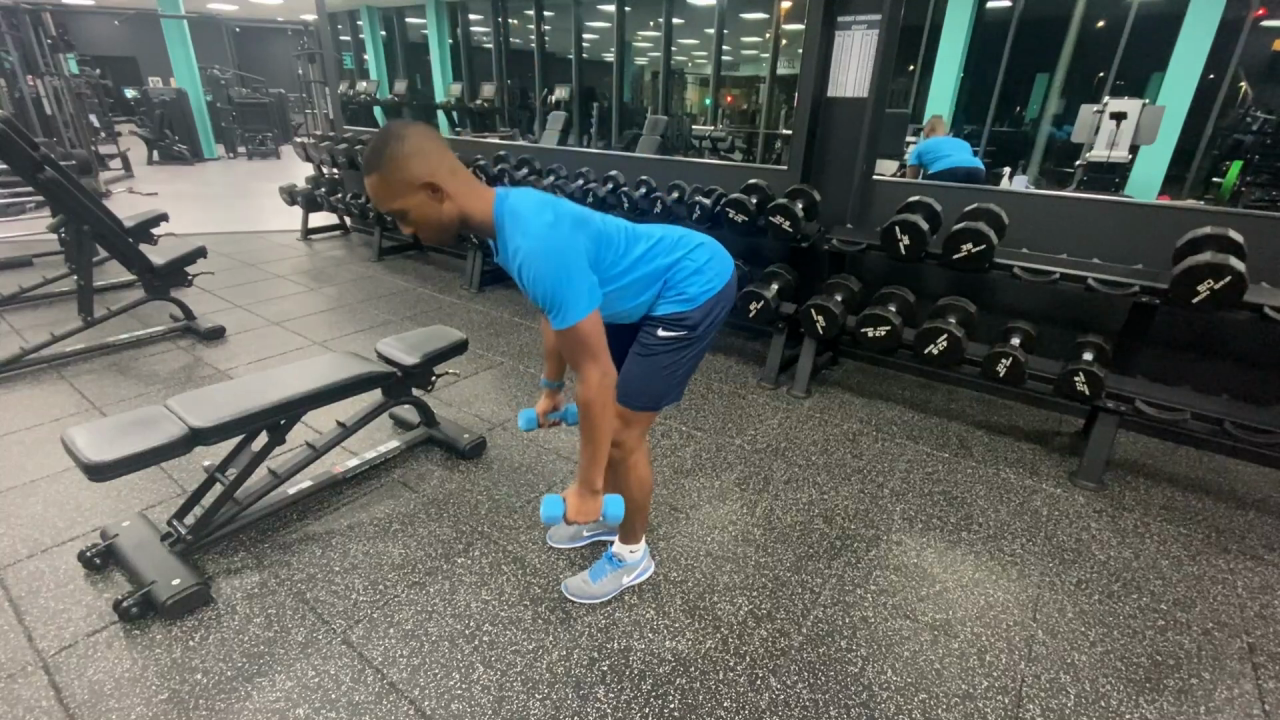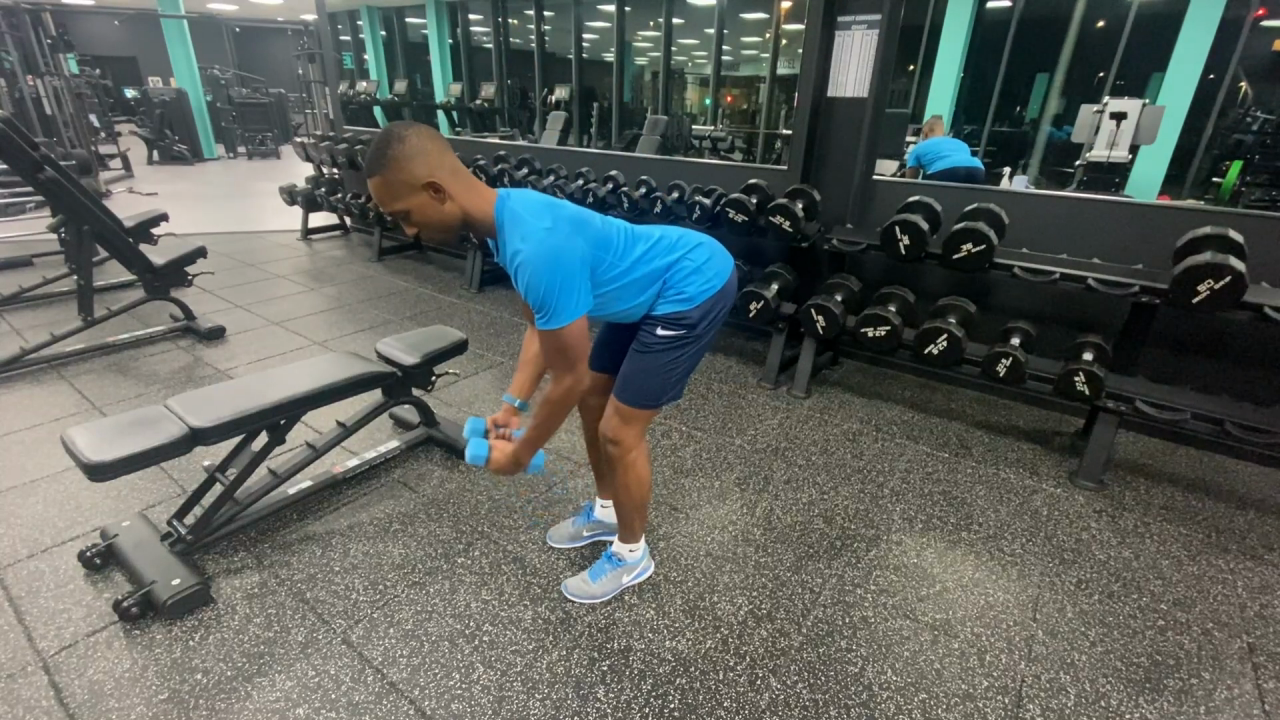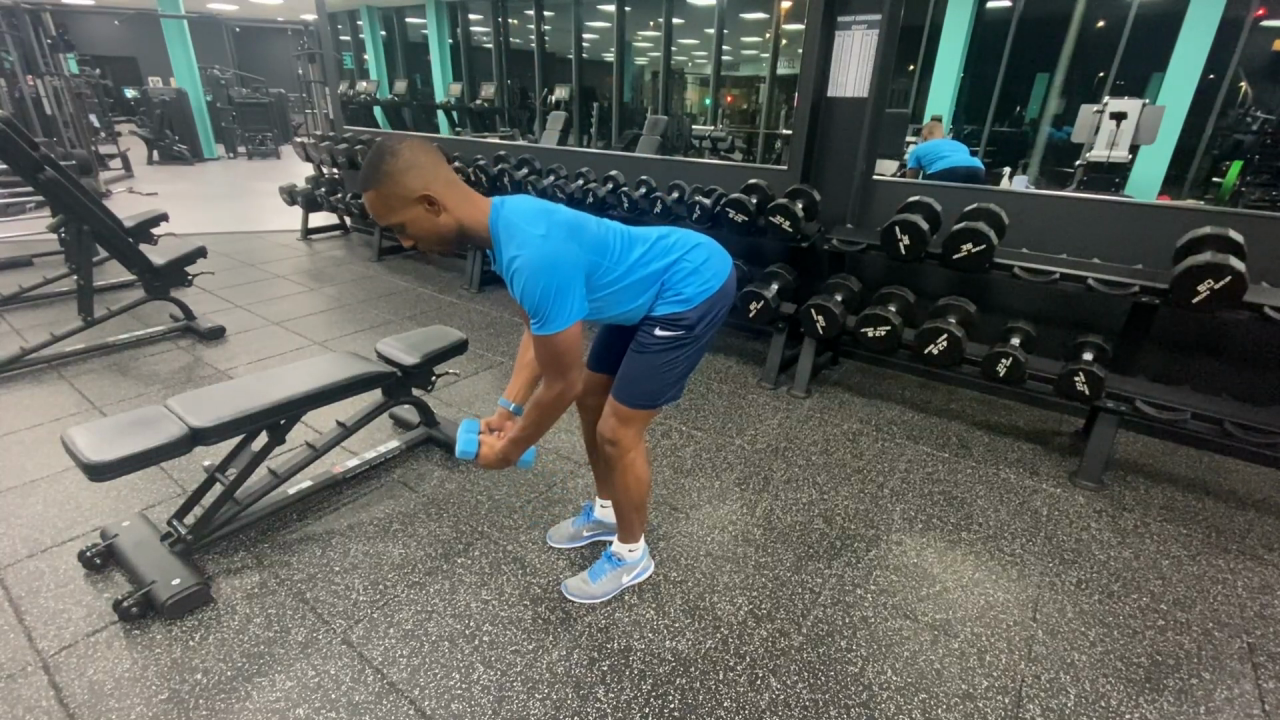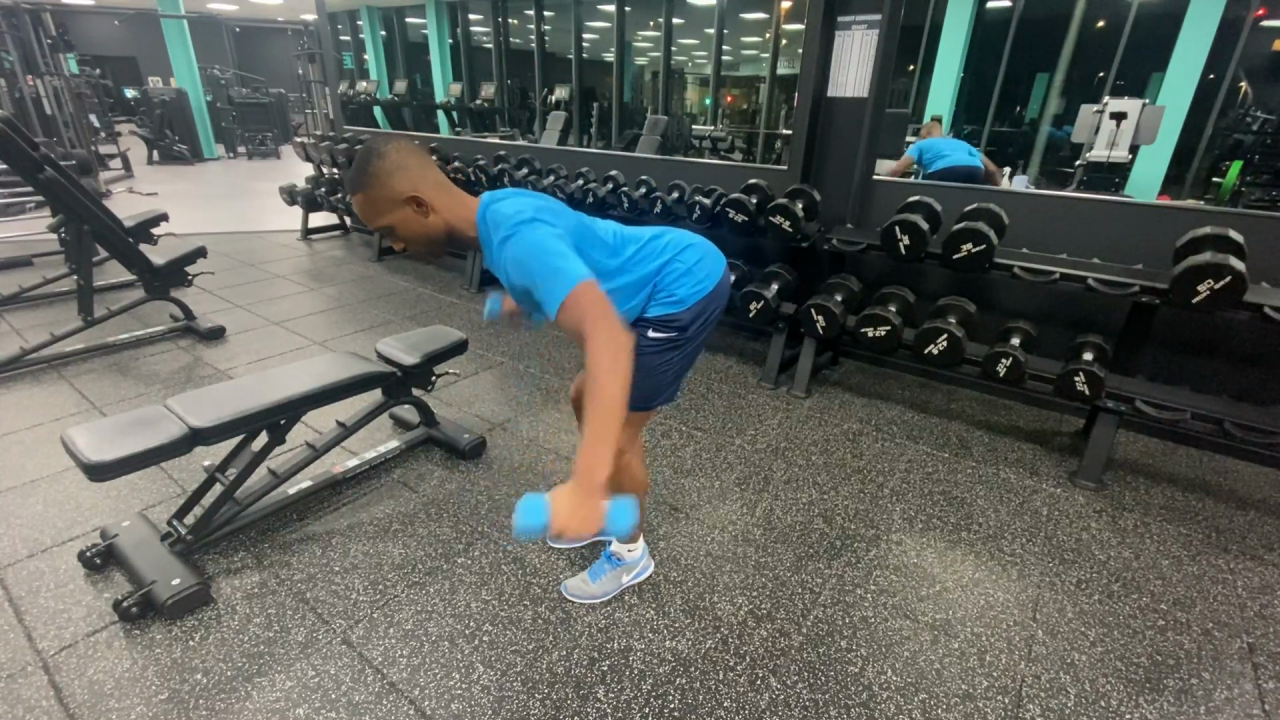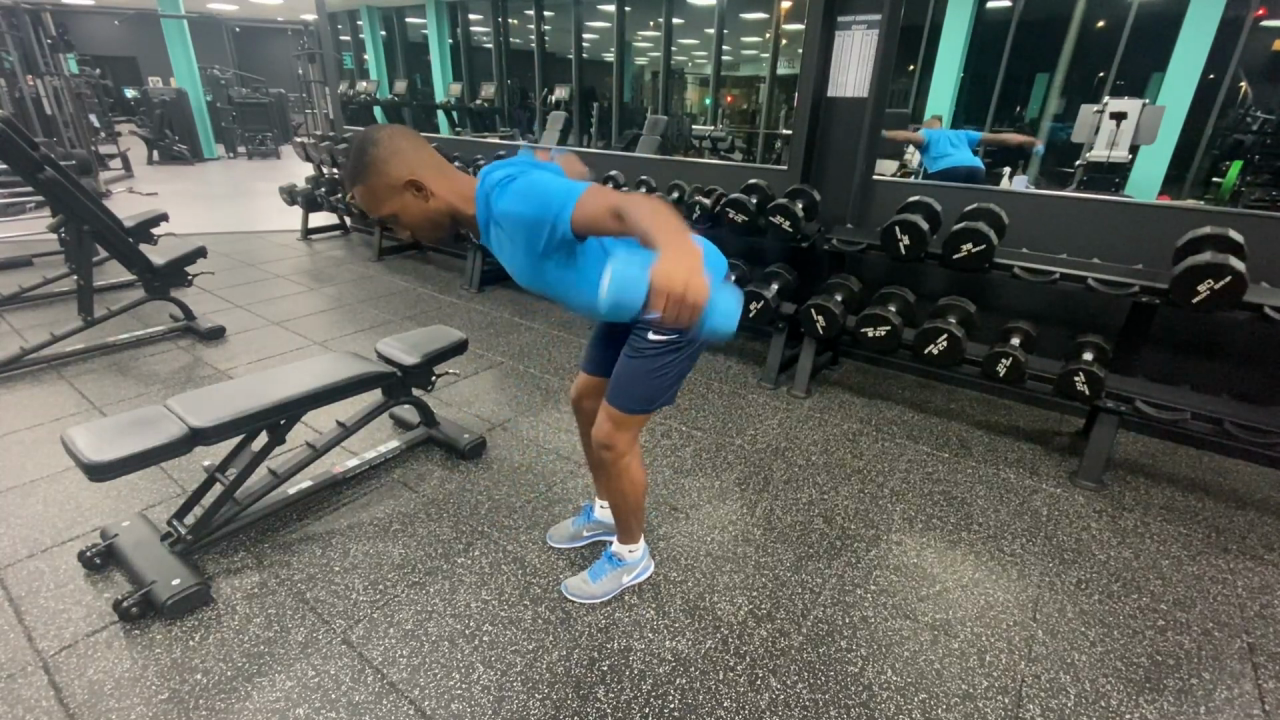
dt=0.7s
person 1, frame 1
left shoulder: (538, 246)
right shoulder: (509, 213)
left elbow: (598, 375)
right elbow: (558, 314)
left wrist: (588, 487)
right wrist: (550, 389)
left hip: (693, 289)
right hip: (659, 285)
left knee: (620, 431)
right knee: (595, 411)
left ankle: (632, 555)
right ankle: (609, 514)
person 1, frame 2
left shoulder: (538, 247)
right shoulder: (508, 214)
left elbow: (569, 378)
right elbow: (543, 326)
left wrist: (518, 453)
right wrist: (512, 405)
left hip: (692, 288)
right hip: (653, 285)
left knee: (619, 430)
right knee: (593, 400)
left ankle: (631, 554)
right ankle: (606, 511)
person 1, frame 3
left shoulder: (535, 253)
right shoulder: (505, 219)
left elbow: (562, 382)
right elbow: (540, 328)
left wrist: (509, 450)
right wrist: (508, 408)
left hip: (692, 288)
right hip: (653, 284)
left knee: (618, 429)
right knee: (592, 399)
left ankle: (631, 554)
right ankle: (605, 512)
person 1, frame 4
left shoulder: (516, 236)
right shoulder: (495, 211)
left elbow: (610, 340)
left wrist: (587, 484)
right wrist: (520, 302)
left hip: (684, 289)
right hip: (649, 285)
left knee: (612, 431)
right knee: (586, 400)
left ankle: (630, 554)
right ankle: (607, 513)
person 1, frame 5
left shoulder: (513, 198)
right shoulder: (491, 194)
left elbow: (635, 209)
right elbow: (572, 170)
left wrist: (682, 260)
right wrist: (552, 160)
left hip: (680, 287)
right hip: (648, 289)
left knee: (612, 435)
right knee: (587, 401)
left ankle: (630, 554)
right ankle: (605, 511)
